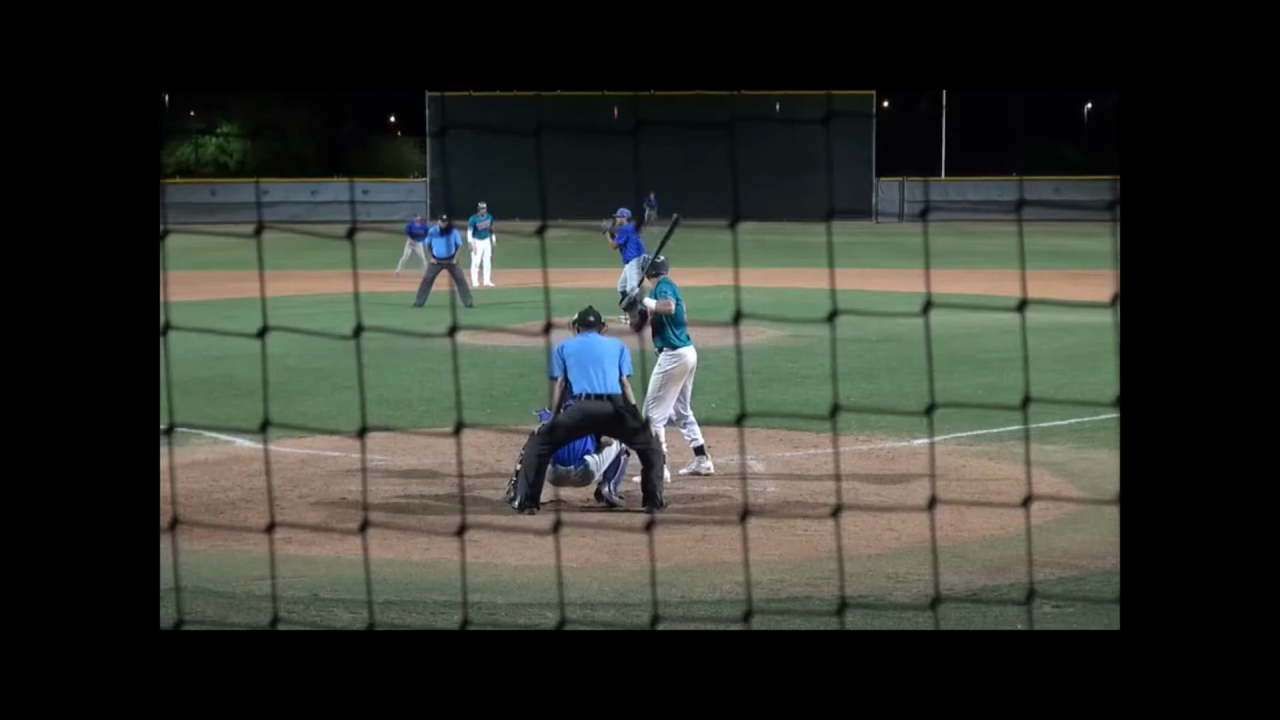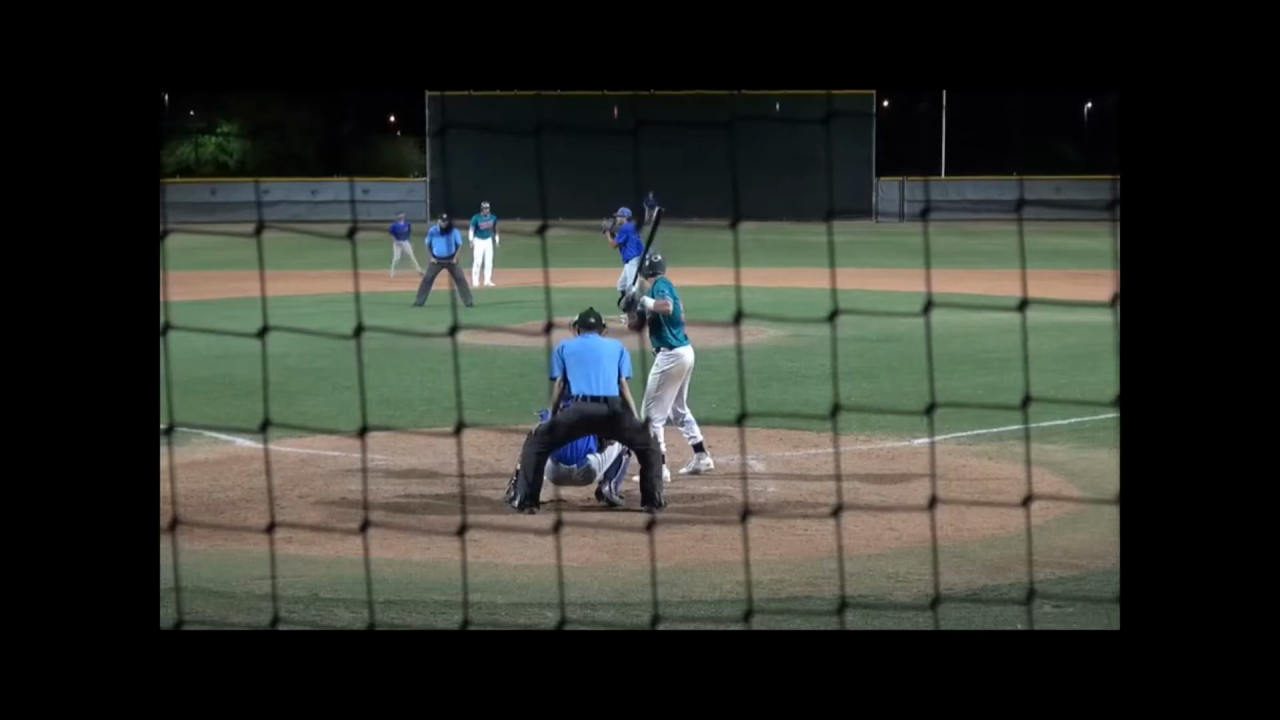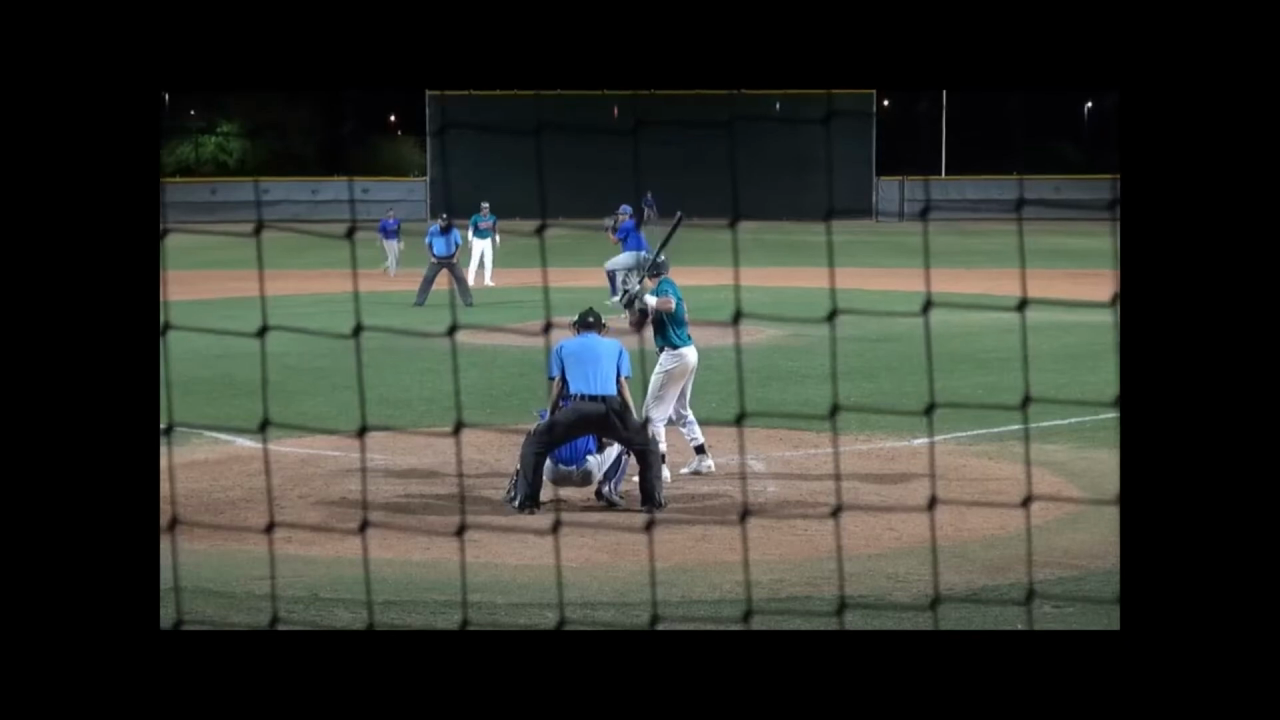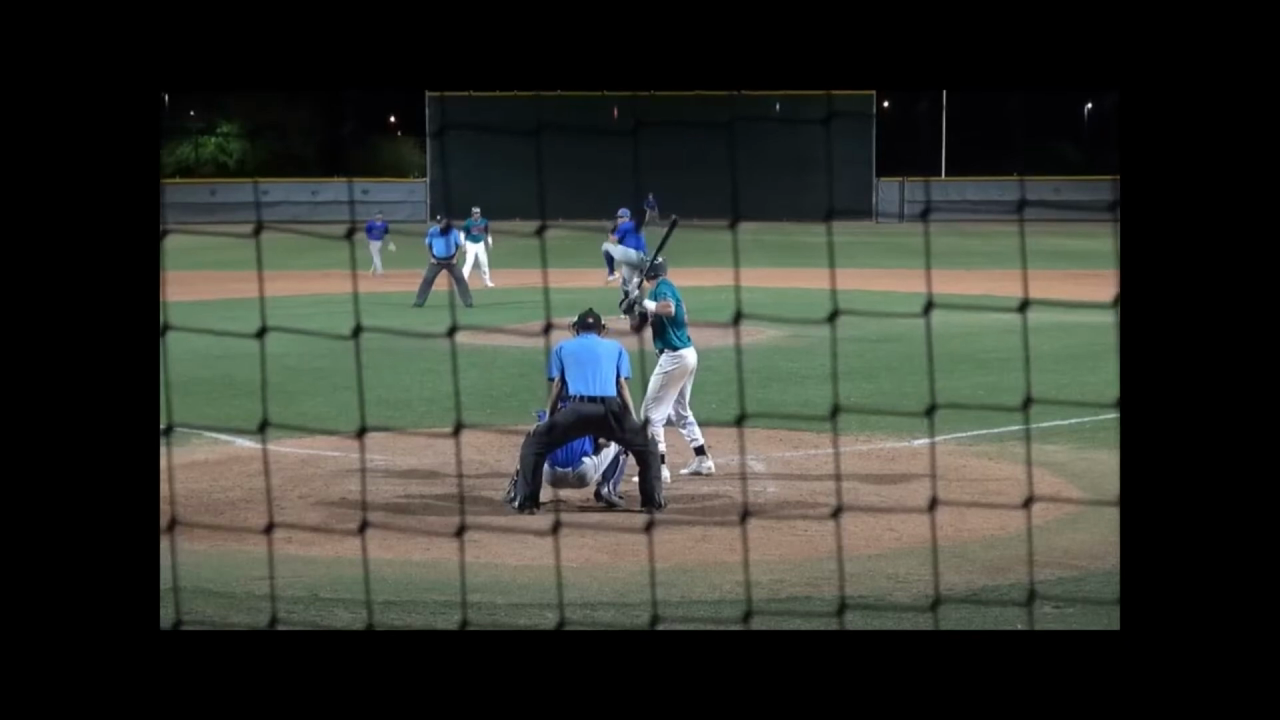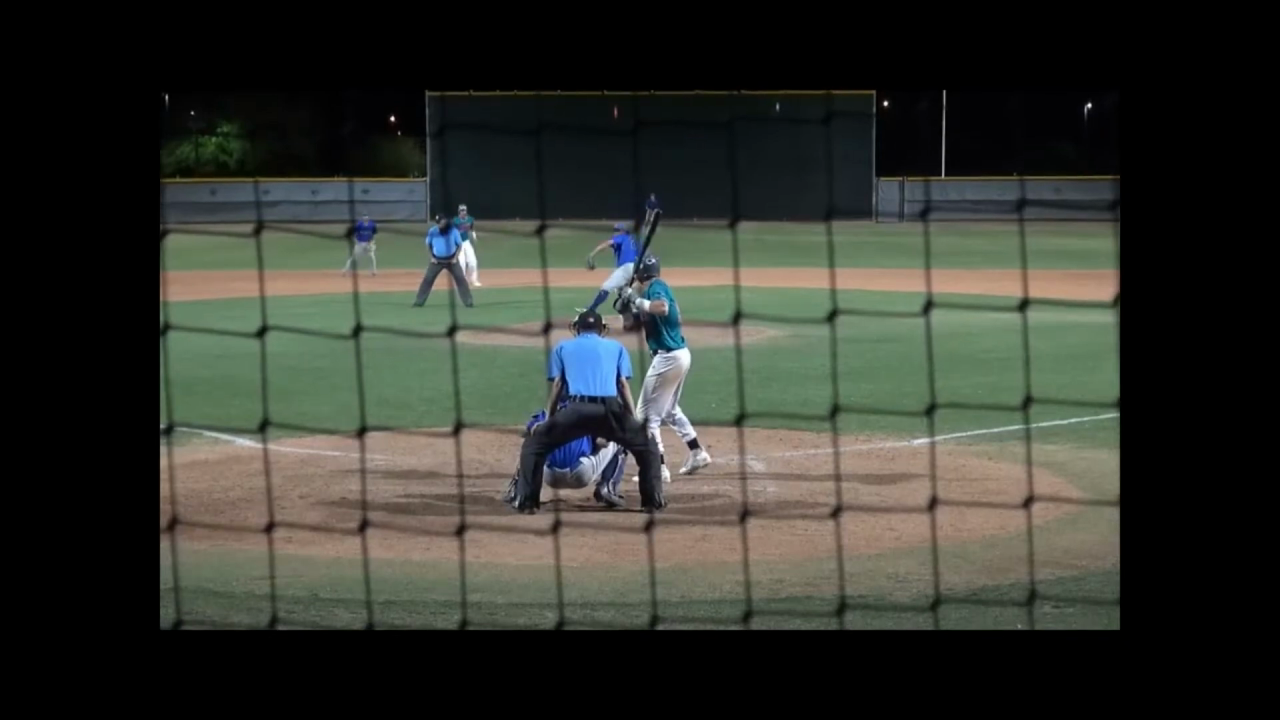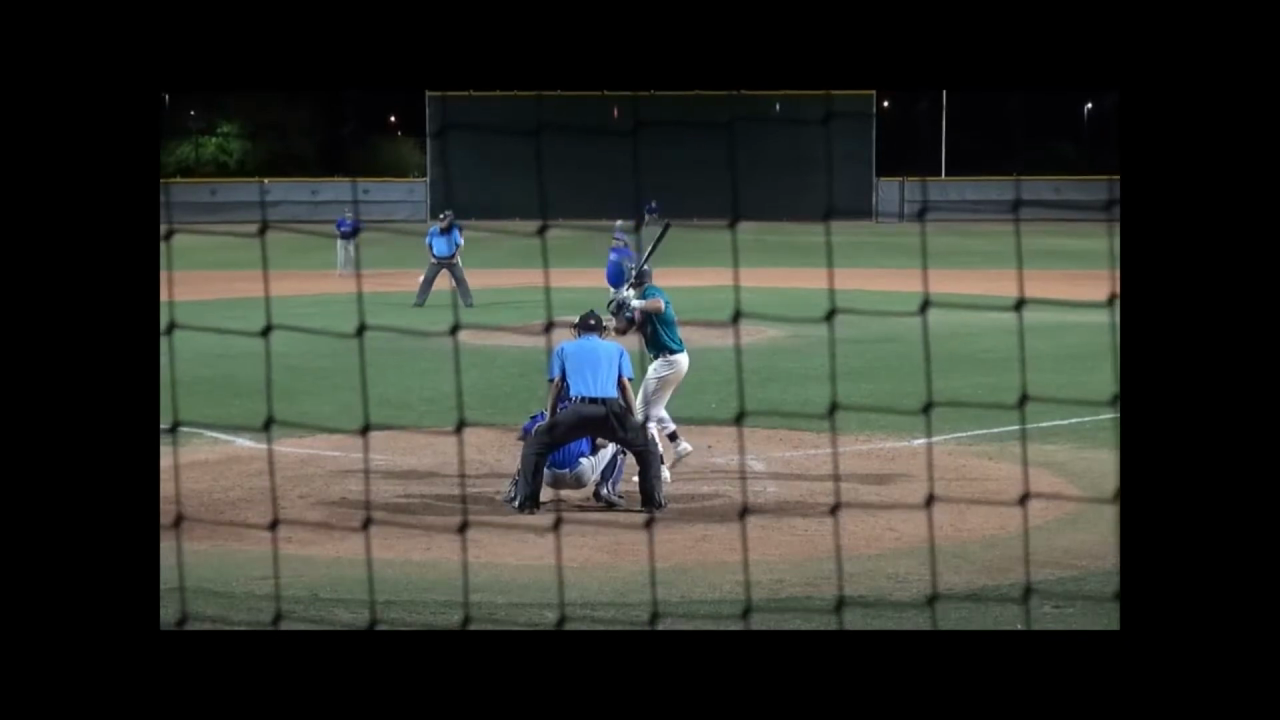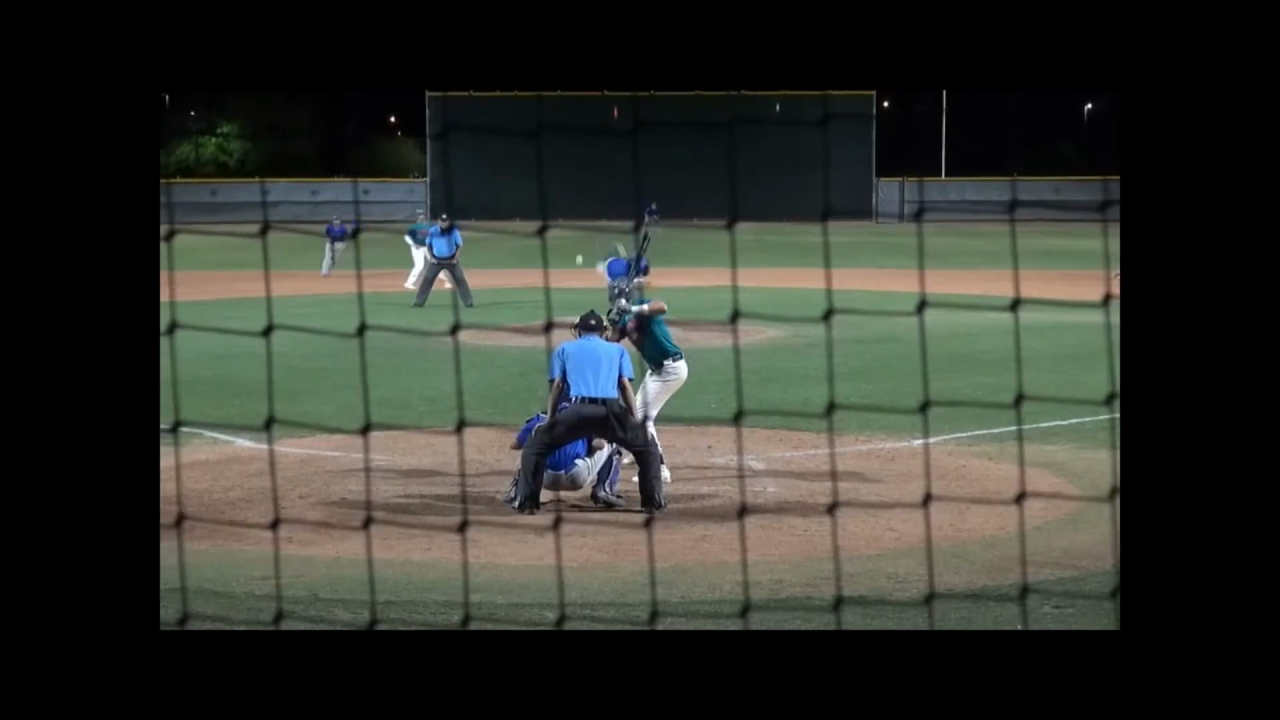
dt=0.3s
person 1, frame 1
left shoulder: (663, 286)
right shoulder: (658, 288)
left elbow: (669, 308)
right elbow: (637, 326)
left wrist: (643, 300)
right wrist: (634, 304)
left hip: (674, 355)
right hip: (685, 353)
left knee: (653, 411)
right knee: (680, 410)
right ankle: (701, 460)
person 1, frame 2
left shoulder: (660, 285)
right shoulder: (656, 287)
left elbow: (667, 308)
right elbow: (635, 326)
left wrist: (642, 299)
right wrist: (632, 305)
left hip: (671, 355)
right hip: (683, 352)
left knee: (652, 412)
right knee: (678, 409)
left ankle: (659, 468)
right ankle: (701, 457)
person 1, frame 3
left shoulder: (665, 285)
right shoulder: (658, 289)
left elbow: (669, 305)
right elbow: (636, 324)
left wrist: (644, 297)
right wrist: (632, 302)
left hip: (675, 355)
right hip: (686, 353)
left knee: (653, 411)
right knee: (680, 410)
left ankle: (659, 468)
right ankle: (702, 459)
person 1, frame 4
left shoulder: (663, 287)
right shoulder: (657, 290)
left elbow: (669, 309)
right elbow: (637, 327)
left wrist: (643, 301)
right wrist: (632, 306)
left hip: (674, 357)
right hip: (686, 354)
left knee: (652, 412)
right knee: (680, 410)
left ankle: (659, 468)
right ankle: (702, 460)
person 1, frame 5
left shoulder: (656, 287)
right shoulder: (650, 291)
left elbow: (662, 309)
left wrist: (637, 300)
right wrist: (627, 304)
left hip: (668, 358)
right hip: (679, 355)
left knee: (647, 413)
right knee: (669, 409)
left ankle: (659, 469)
right ankle: (697, 453)
person 1, frame 6
left shoulder: (651, 291)
right shoulder: (638, 298)
left elbow: (659, 307)
right elbow: (621, 329)
left wrist: (631, 302)
right wrist: (618, 310)
left hip: (669, 361)
right hip: (671, 359)
left knee: (644, 414)
right knee: (652, 407)
left ankle: (659, 469)
right ankle: (679, 444)
person 1, frame 7
left shoulder: (640, 305)
right shoulder: (625, 318)
left elbow: (662, 307)
right elbow: (611, 341)
left wrist: (632, 309)
left hip: (670, 368)
right hip: (659, 368)
left knee: (641, 416)
right knee: (641, 412)
left ankle: (659, 469)
person 2, frame 1
left shoulder: (564, 346)
right shoulder: (617, 345)
left elbow: (560, 385)
right elbow: (625, 383)
left wrist: (553, 418)
right wrist: (638, 418)
left hip: (581, 408)
right hip: (613, 408)
left knee: (537, 444)
right knee: (649, 445)
left ankle: (525, 501)
right ankle: (654, 501)
person 2, frame 2
left shoulder: (564, 347)
right shoulder: (617, 346)
left elbow: (559, 385)
right elbow: (623, 385)
left wrist: (550, 419)
right wrist: (637, 420)
left hip: (578, 409)
right hip: (611, 409)
left knee: (536, 443)
right knee: (647, 445)
left ankle: (525, 501)
right ankle: (653, 500)
person 2, frame 3
left shoulder: (562, 346)
right shoulder: (616, 346)
left elbow: (558, 384)
right elbow: (622, 384)
left wrist: (549, 418)
right wrist: (635, 420)
left hip: (576, 409)
right hip: (609, 409)
left knee: (534, 443)
right knee: (646, 445)
left ankle: (525, 500)
right ankle: (653, 500)
person 2, frame 4
left shoulder: (562, 347)
right shoulder: (616, 347)
left elbow: (557, 385)
right elbow: (622, 385)
left wrist: (547, 419)
right wrist: (635, 421)
left hip: (576, 410)
right hip: (609, 410)
left knee: (534, 444)
right knee: (646, 446)
left ankle: (525, 501)
right ankle: (653, 501)
person 2, frame 5
left shoulder: (562, 347)
right shoulder: (616, 347)
left elbow: (557, 384)
right elbow: (623, 384)
left wrist: (548, 420)
right wrist: (635, 421)
left hip: (576, 409)
right hip: (609, 409)
left knee: (534, 443)
right knee: (646, 445)
left ankle: (525, 501)
right ankle: (653, 500)
person 2, frame 6
left shoulder: (564, 348)
right shoulder: (617, 348)
left elbow: (556, 384)
right elbow: (625, 385)
left wrist: (549, 420)
right wrist: (636, 421)
left hip: (577, 410)
right hip: (610, 411)
left knee: (535, 445)
right knee: (647, 446)
left ankle: (525, 501)
right ankle: (653, 501)
person 2, frame 7
left shoulder: (564, 348)
right shoulder: (618, 349)
left elbow: (557, 385)
right elbow: (625, 385)
left wrist: (549, 419)
right wrist: (636, 420)
left hip: (578, 410)
right hip: (610, 411)
left knee: (535, 446)
right knee: (646, 446)
left ankle: (525, 501)
right ankle: (653, 501)
